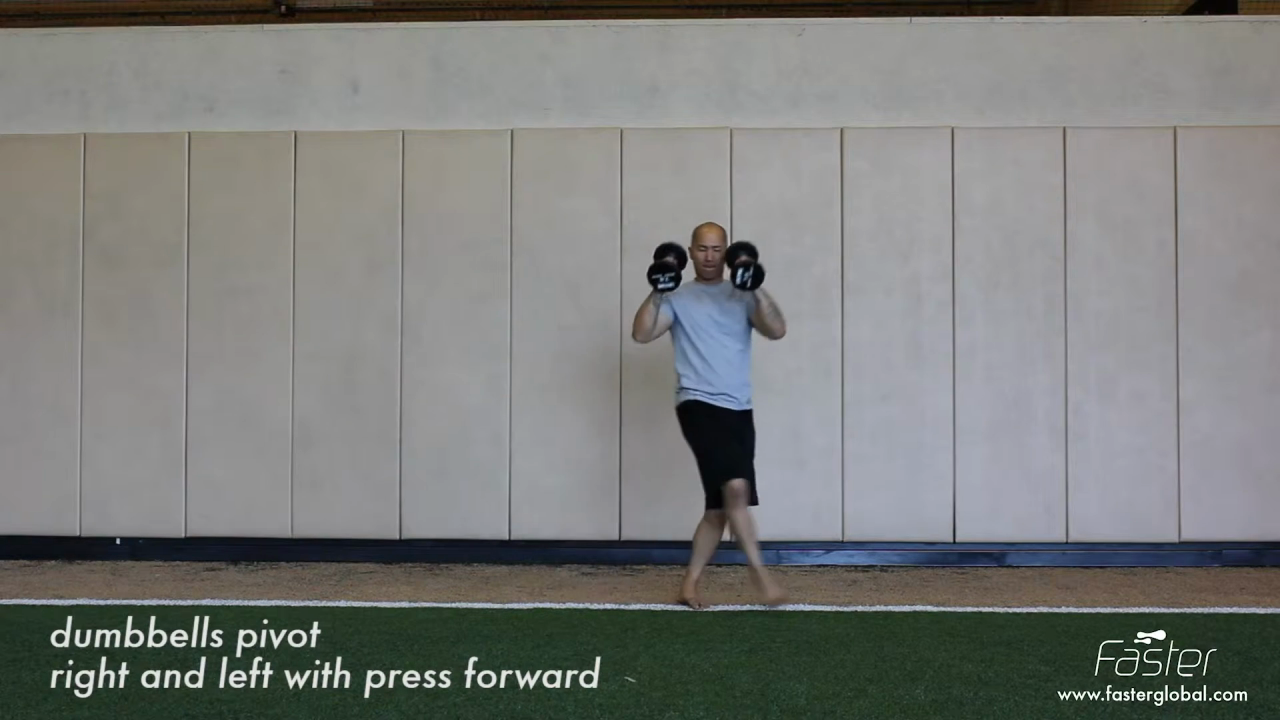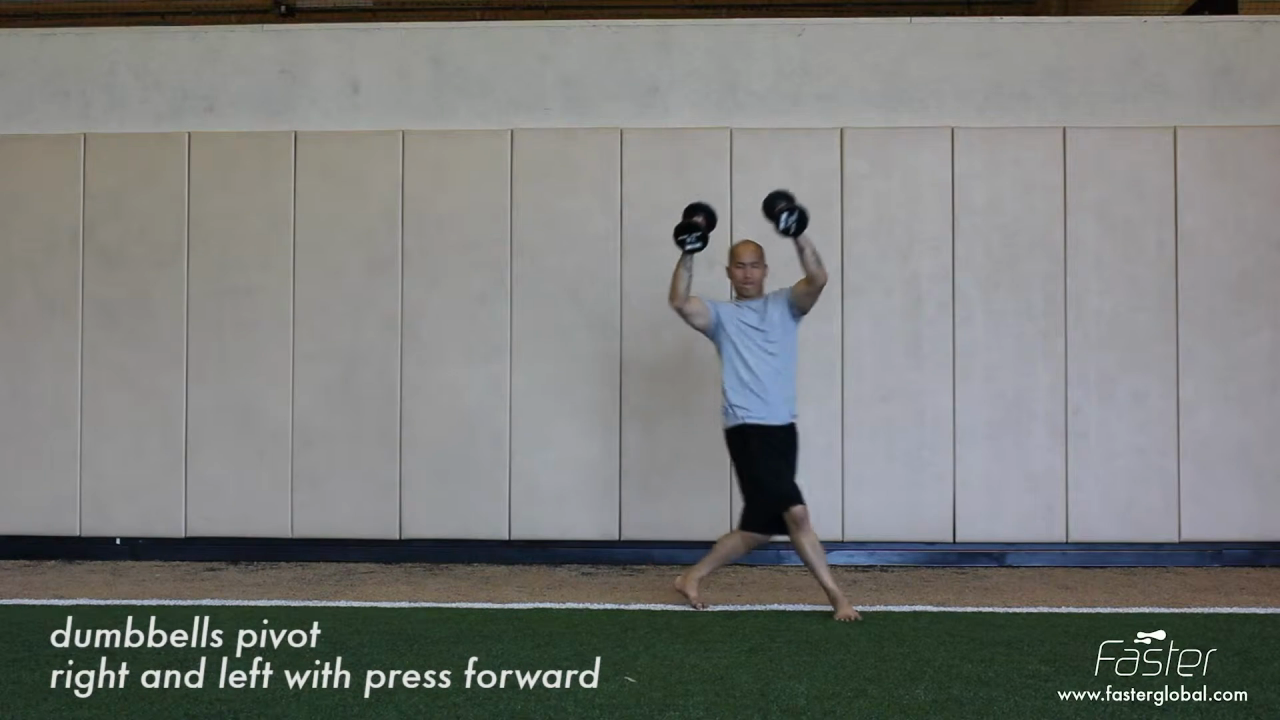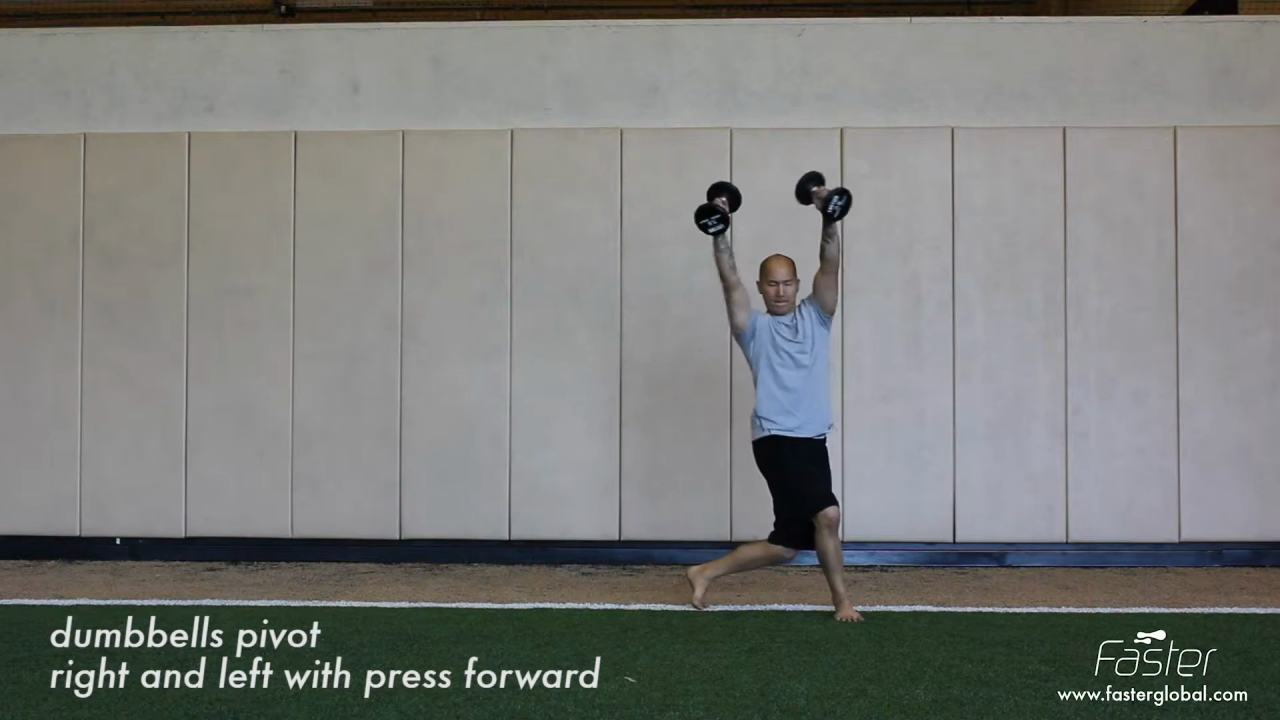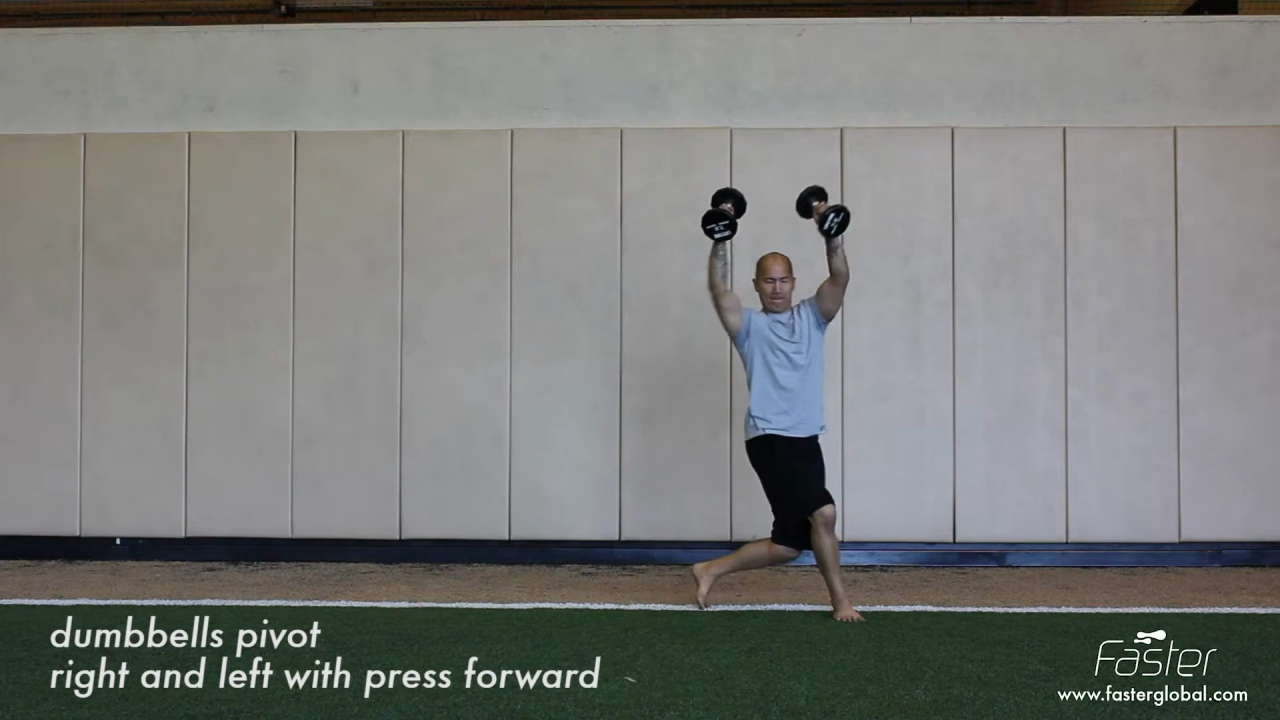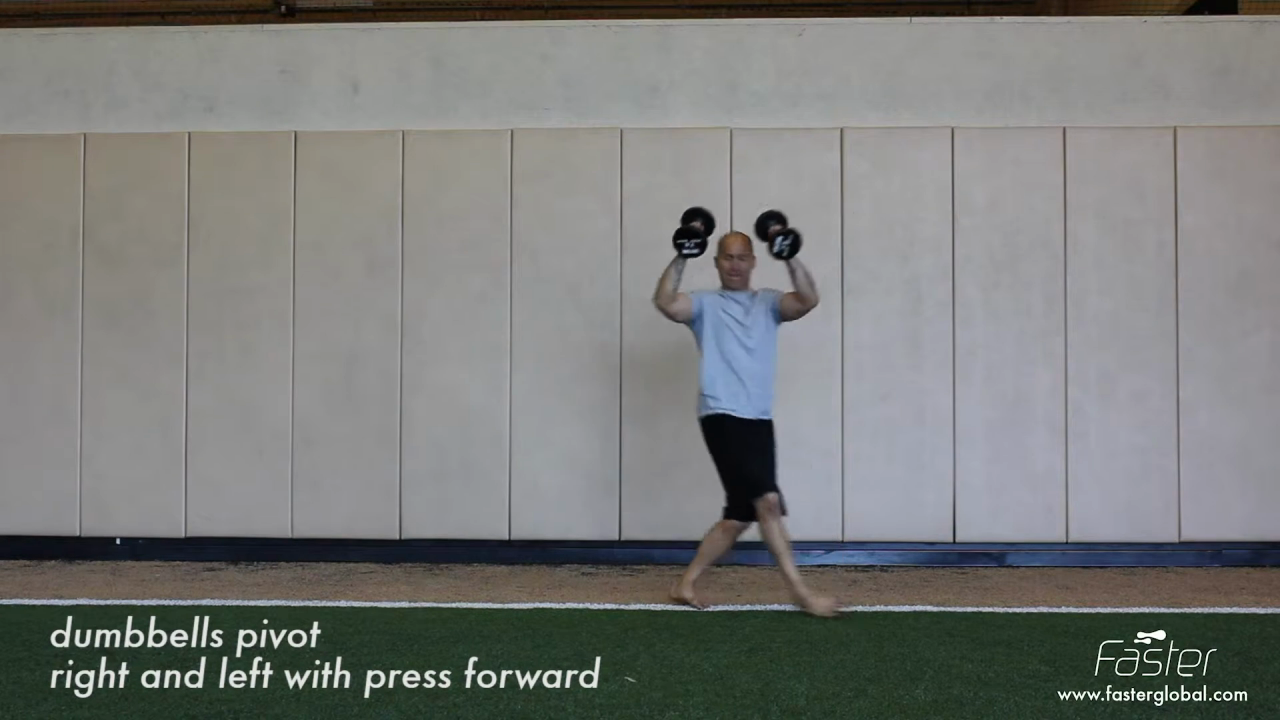
dt=0.3s
person 1, frame 1
left shoulder: (742, 298)
right shoulder: (677, 298)
left elbow: (776, 329)
right elbow: (641, 334)
left wrist: (755, 284)
right wrist: (657, 289)
left hip: (740, 410)
right hip: (698, 407)
left knee: (721, 504)
right knee: (735, 487)
left ankle: (690, 583)
right ankle: (760, 574)
person 1, frame 2
left shoulder: (785, 303)
right shoulder: (720, 313)
left elbow: (818, 279)
right elbow: (679, 303)
left wrist: (797, 236)
right wrist: (689, 252)
left hip: (782, 427)
right hip: (747, 429)
left knee: (759, 527)
right knee: (796, 512)
left ankle: (691, 577)
right ankle: (836, 595)
person 1, frame 3
left shoulder: (816, 316)
right shoulder: (755, 327)
left elbow: (830, 265)
right elbow: (730, 282)
left wrist: (828, 218)
right wrist: (720, 231)
left hip: (812, 441)
right hip: (776, 441)
left knee: (786, 544)
right knee: (827, 514)
left ankle: (706, 572)
right ankle: (841, 598)
person 1, frame 4
left shoulder: (812, 317)
right shoulder: (749, 325)
left elbow: (839, 278)
right elbow: (720, 290)
left wrist: (831, 233)
right wrist: (720, 240)
left hip: (806, 441)
right hip: (770, 441)
left knee: (788, 544)
right knee: (824, 514)
left ankle: (710, 570)
right ankle: (840, 599)
person 1, frame 5
left shoulder: (768, 300)
right shoulder: (704, 302)
left elbow: (808, 300)
right elbow: (664, 302)
left wrist: (790, 258)
right wrist: (682, 257)
left hip: (758, 419)
right hip: (721, 416)
left knee: (741, 512)
right knee: (768, 500)
left ankle: (686, 582)
right ankle: (799, 590)
